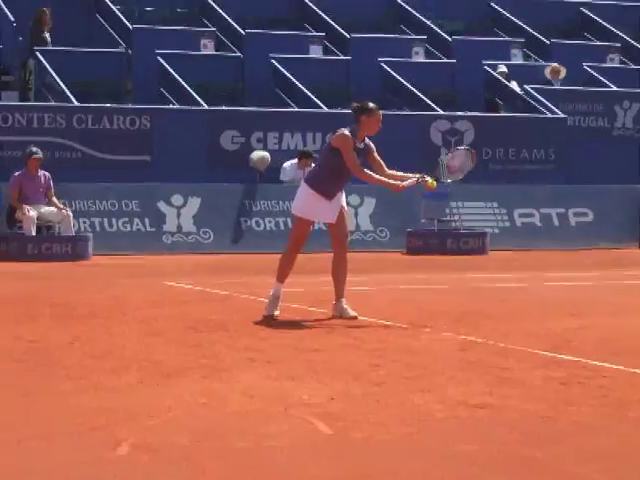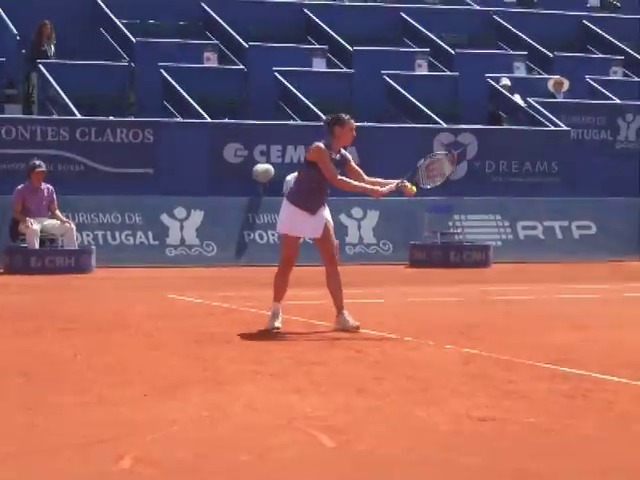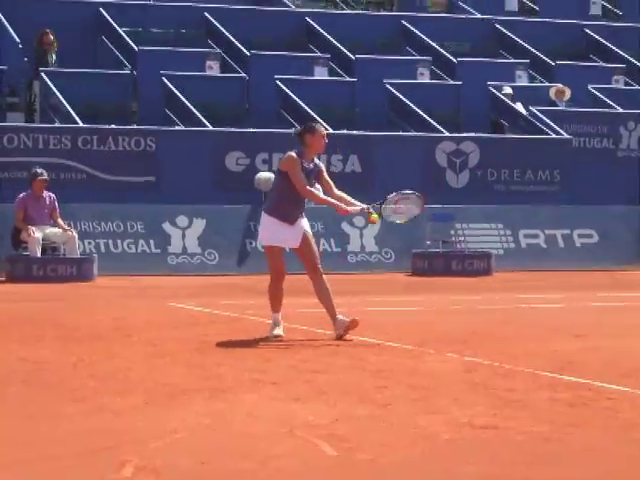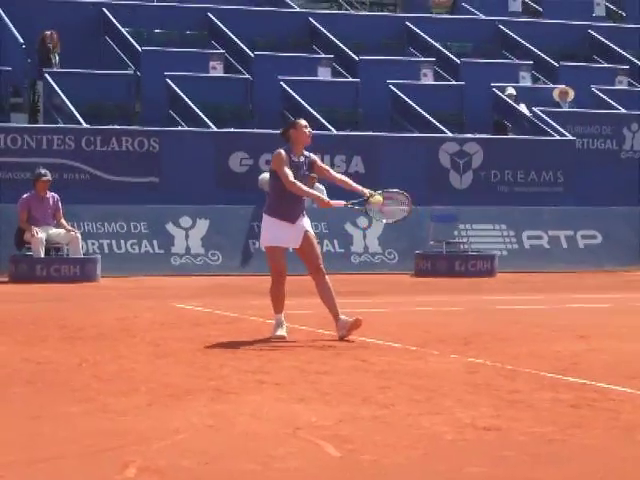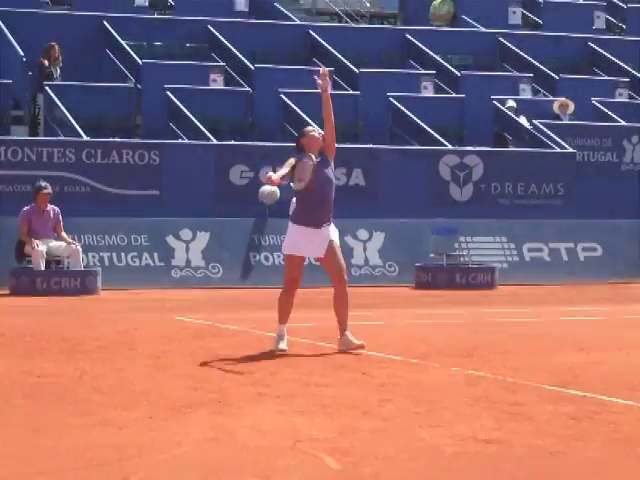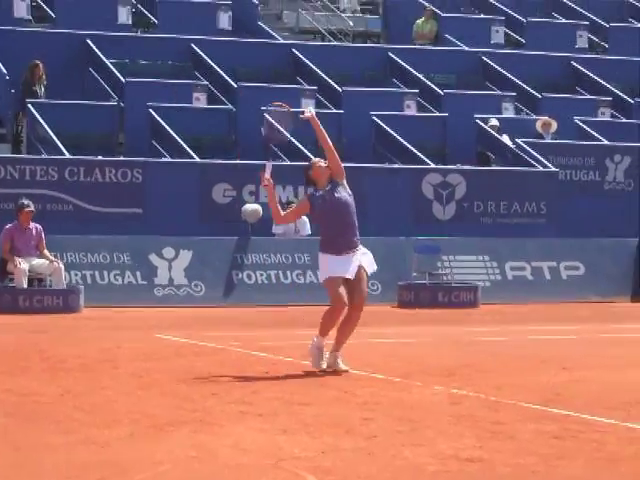
dt=0.4s
person 1, frame 1
left shoulder: (367, 146)
right shoulder: (344, 136)
left elbow: (385, 172)
right elbow: (358, 172)
left wrist: (416, 177)
right wrist: (392, 185)
left hip: (335, 197)
right hip: (312, 193)
left knee: (341, 248)
right knee: (295, 246)
left ankle: (340, 303)
right ankle: (275, 296)
person 1, frame 2
left shoulder: (343, 157)
right shoulder: (319, 149)
left elbow: (364, 179)
right elbow: (336, 181)
left wrist: (396, 183)
right wrist: (370, 191)
left hip: (319, 211)
right hip: (295, 209)
left knee: (332, 261)
right knee: (287, 263)
left ankle: (341, 316)
right ankle: (275, 312)
person 1, frame 3
left shoulder: (317, 166)
right shoulder: (291, 159)
left elbow: (333, 191)
right elbow: (305, 190)
left wrist: (359, 206)
right wrist: (336, 205)
left hip: (297, 221)
right hip: (274, 221)
left knee: (316, 270)
right knee: (278, 274)
left ankle: (337, 320)
right ankle: (276, 321)
person 1, frame 4
left shoulder: (309, 159)
right shoulder: (281, 155)
left elbow: (335, 176)
right elbow: (290, 182)
left wrist: (362, 191)
right wrist: (316, 197)
left hip: (299, 220)
right hip: (275, 222)
left knee: (319, 270)
right knee: (279, 275)
left ankle: (339, 320)
right ankle: (279, 322)
person 1, frame 5
left shoulder: (328, 158)
right shoulder: (296, 163)
left elbow: (329, 122)
right elbow: (276, 178)
left wrist: (325, 92)
right wrist: (272, 179)
left hip: (325, 230)
right hip: (300, 229)
left knee: (341, 281)
right knee: (291, 284)
left ankle: (345, 337)
right ankle: (281, 334)
person 1, frame 6
left shoulder: (339, 181)
right shoulder: (308, 199)
left elbow: (330, 149)
right elbow: (279, 219)
left wrist: (314, 121)
right wrist: (270, 191)
left hip: (355, 254)
right hip: (330, 257)
left knee: (358, 304)
right knee: (339, 303)
left ankle: (334, 356)
right ankle: (318, 343)
